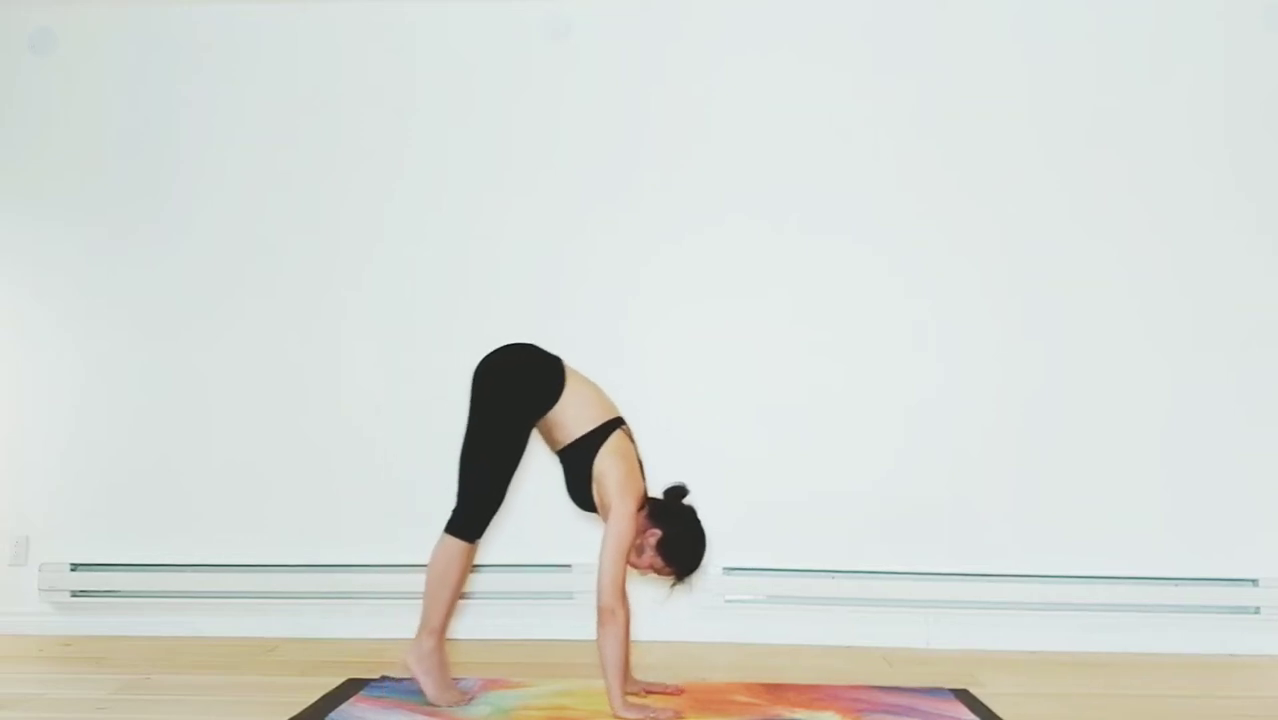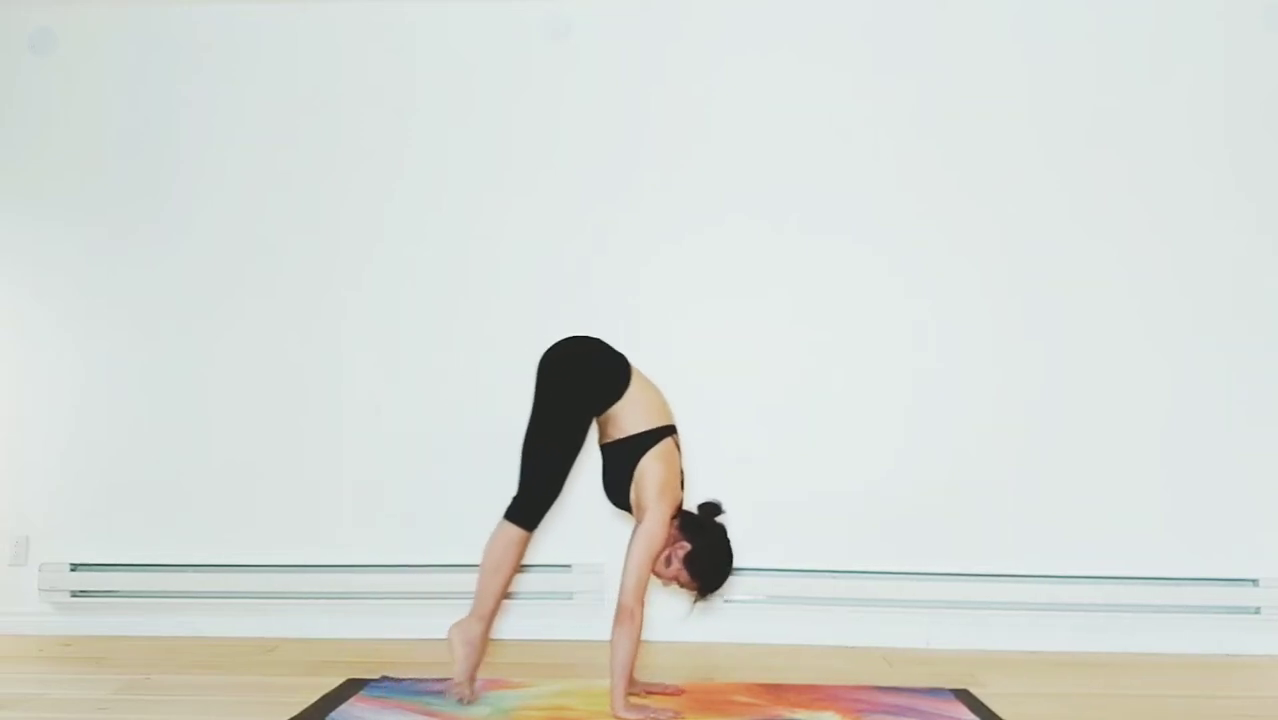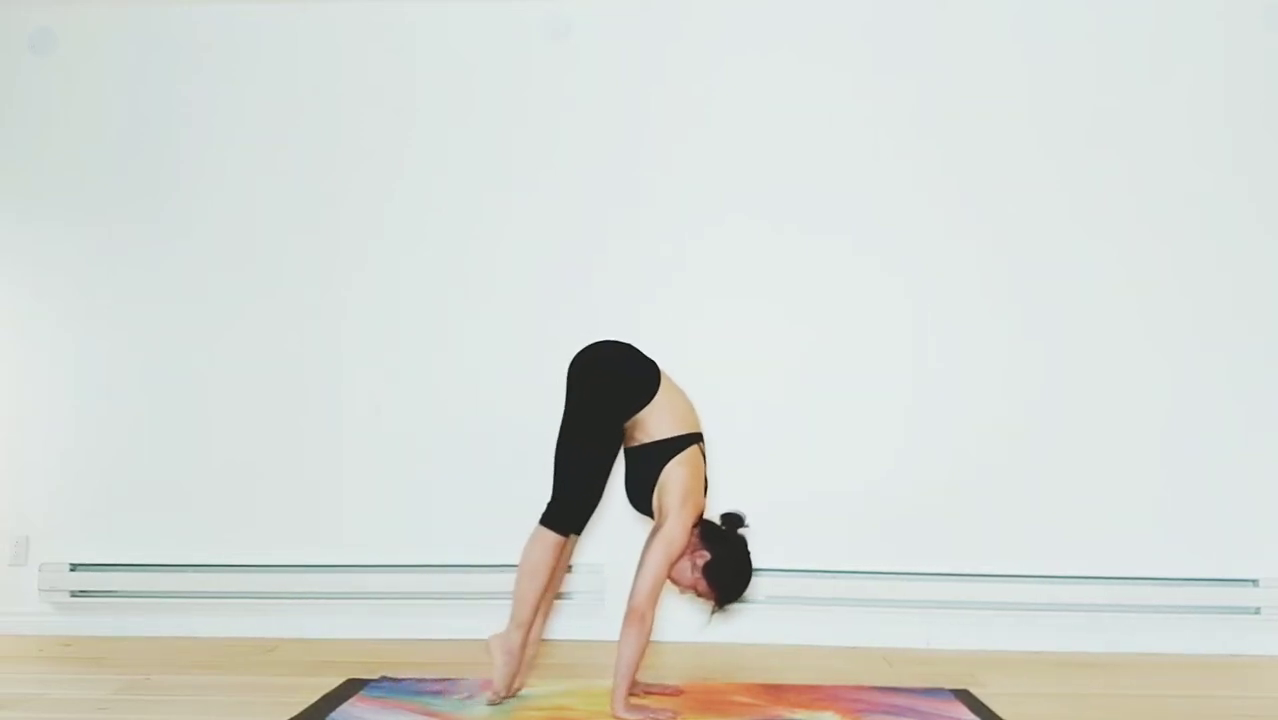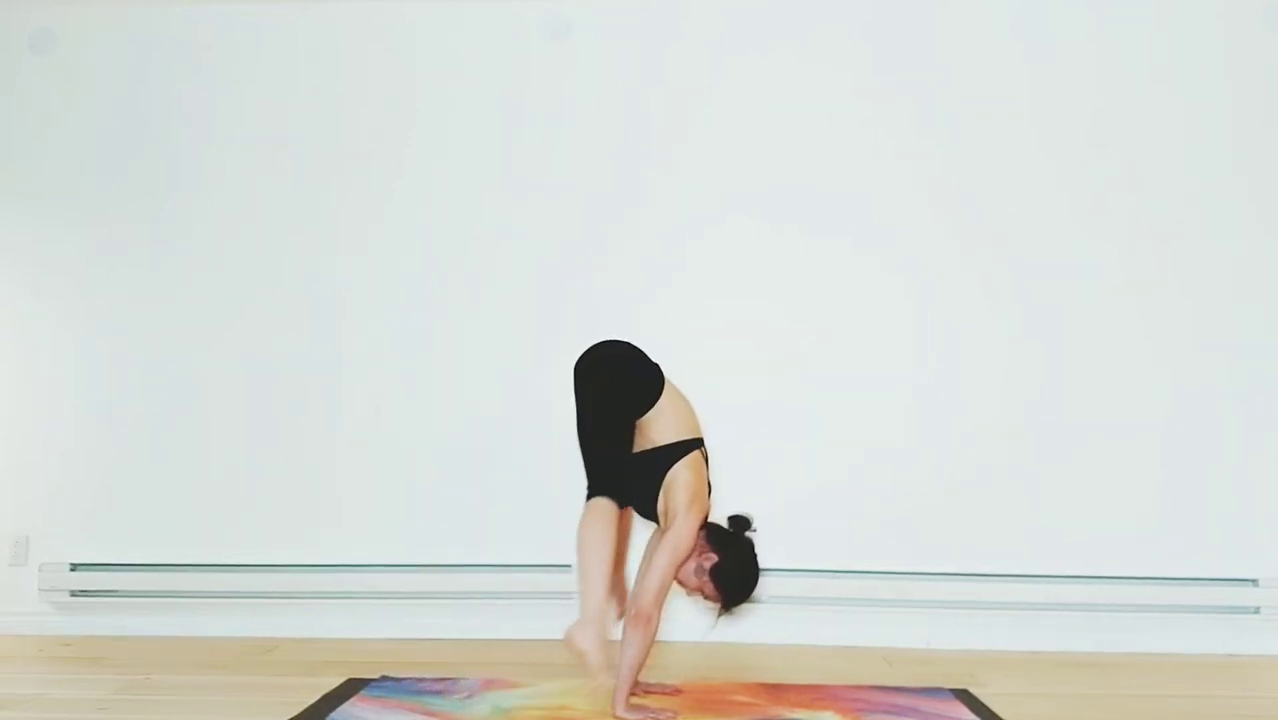
dt=0.4s
person 1, frame 1
left shoulder: (630, 502)
right shoulder: (624, 504)
left elbow: (615, 599)
right elbow: (609, 607)
left wrist: (626, 680)
left hip: (531, 381)
right hip: (515, 378)
left knee: (474, 518)
right knee: (472, 517)
right ankle: (426, 648)
person 1, frame 2
left shoulder: (663, 508)
right shoulder: (659, 510)
left elbow: (631, 603)
right elbow: (629, 607)
left wrist: (628, 682)
left hip: (591, 373)
right hip: (578, 369)
left knee: (532, 505)
right knee: (531, 505)
right ankle: (473, 627)
person 1, frame 3
left shoulder: (680, 512)
right shoulder: (680, 517)
left elbow: (639, 606)
right elbow: (639, 610)
left wrist: (628, 682)
left hip: (620, 383)
right hip: (608, 375)
left knee: (572, 519)
right knee: (566, 514)
left ankle: (525, 643)
right ankle: (513, 640)
person 1, frame 4
left shoulder: (680, 517)
right shoulder: (686, 520)
left elbow: (645, 605)
right elbow: (645, 612)
left wrist: (627, 682)
left hip: (627, 382)
right hip: (615, 371)
left knee: (619, 499)
right knee: (607, 495)
right ankle: (591, 624)
